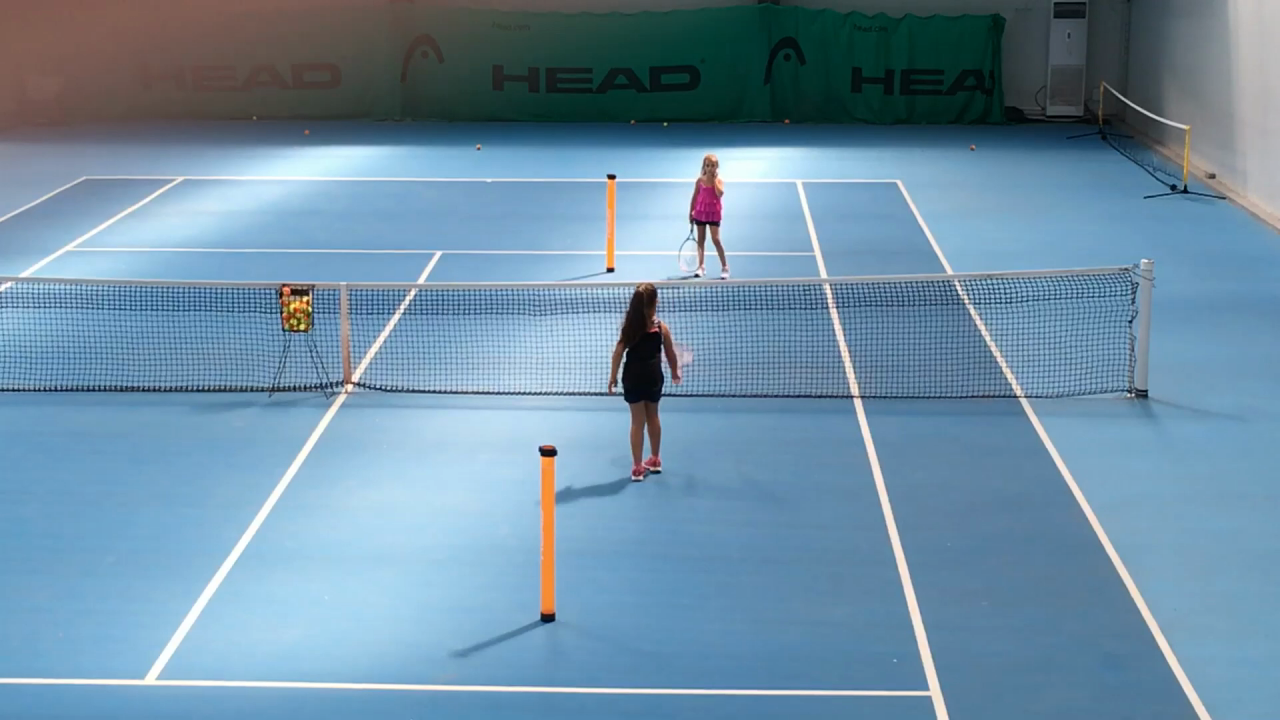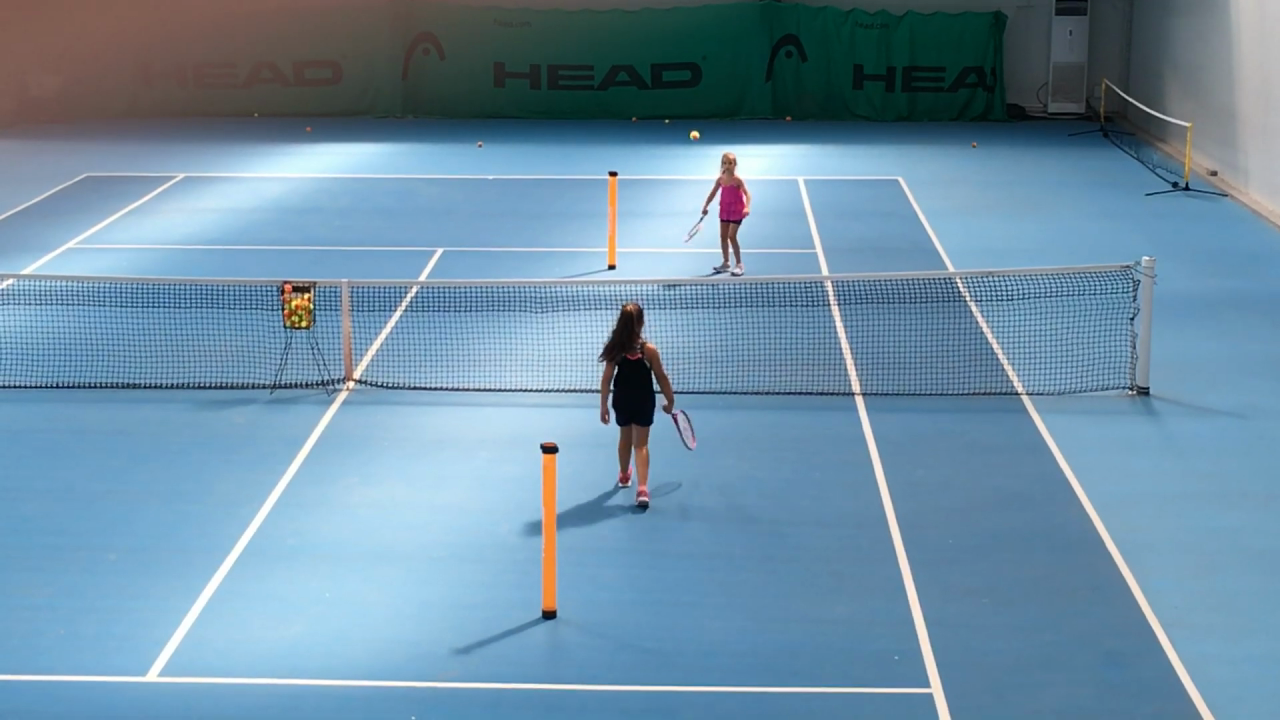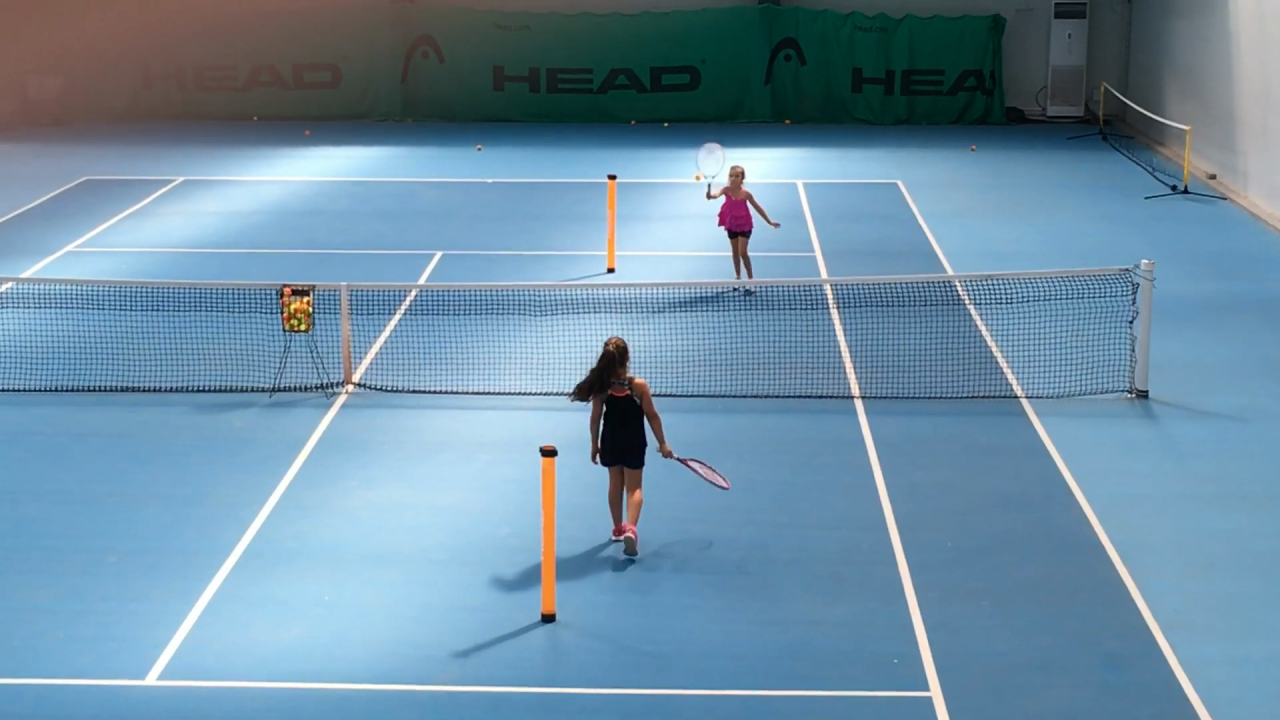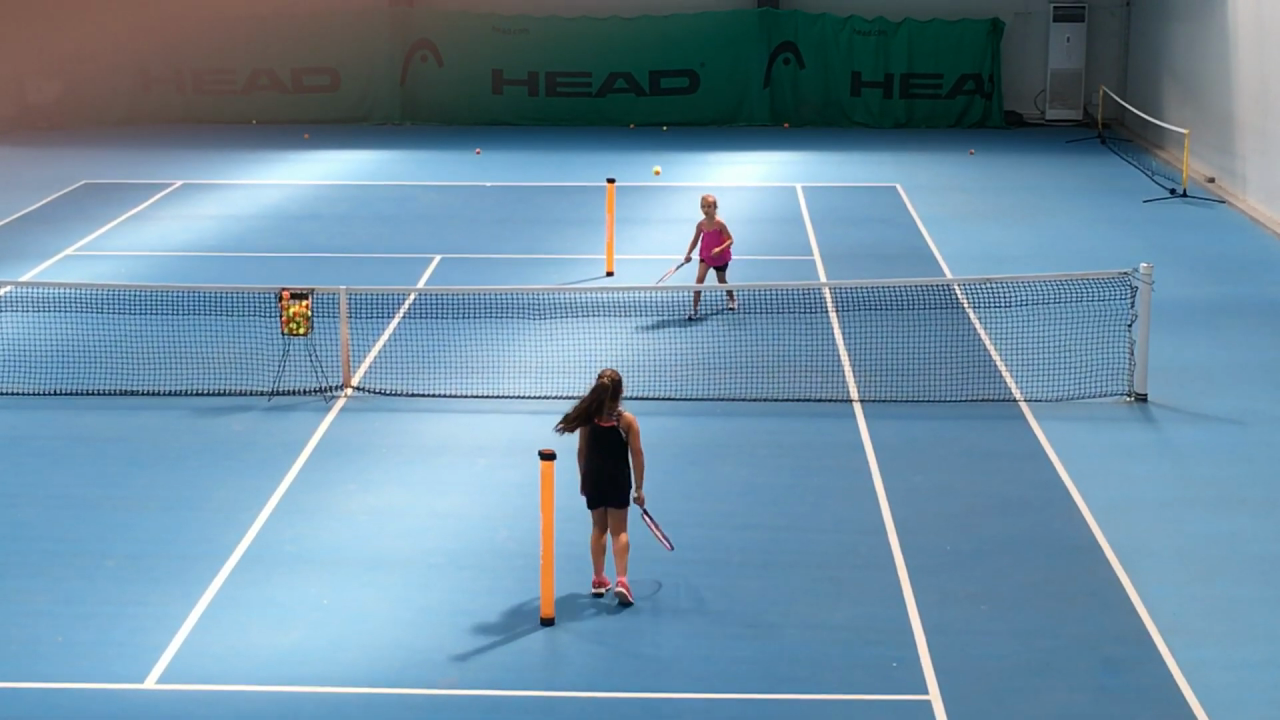
dt=1s
person 1, frame 1
left shoulder: (630, 325)
right shoulder: (661, 327)
left elbow: (618, 353)
right elbow: (671, 357)
left wrist: (612, 377)
right wrist: (675, 372)
left hip: (633, 377)
right hip: (653, 377)
left knee: (637, 422)
right knee: (652, 417)
left ankle: (638, 468)
right ankle: (654, 460)
person 1, frame 2
left shoulder: (615, 348)
right shoulder: (649, 349)
left elbow: (606, 379)
right elbow: (661, 378)
left wrist: (604, 405)
right wrist: (670, 400)
left hip: (622, 401)
right hip: (643, 402)
left knee: (625, 438)
right knee: (640, 444)
left ankle: (624, 475)
right ankle: (642, 488)
person 1, frame 3
left shoulder: (601, 386)
right shoulder: (639, 385)
left elbow: (595, 418)
right elbow: (652, 416)
left wrist: (595, 444)
right wrist: (662, 443)
left hip: (610, 442)
right hip: (634, 442)
left knee: (615, 485)
right knee: (634, 488)
left ankle: (618, 527)
right ankle: (630, 529)
person 1, frame 4
left shoulder: (588, 419)
right shoulder: (628, 420)
left elbow: (582, 453)
right elbow: (637, 455)
left wrist: (584, 479)
right wrist: (639, 487)
left hip: (594, 480)
right hip: (618, 482)
left knee: (599, 528)
right knee: (619, 531)
left ankle: (598, 580)
right ankle: (621, 581)
